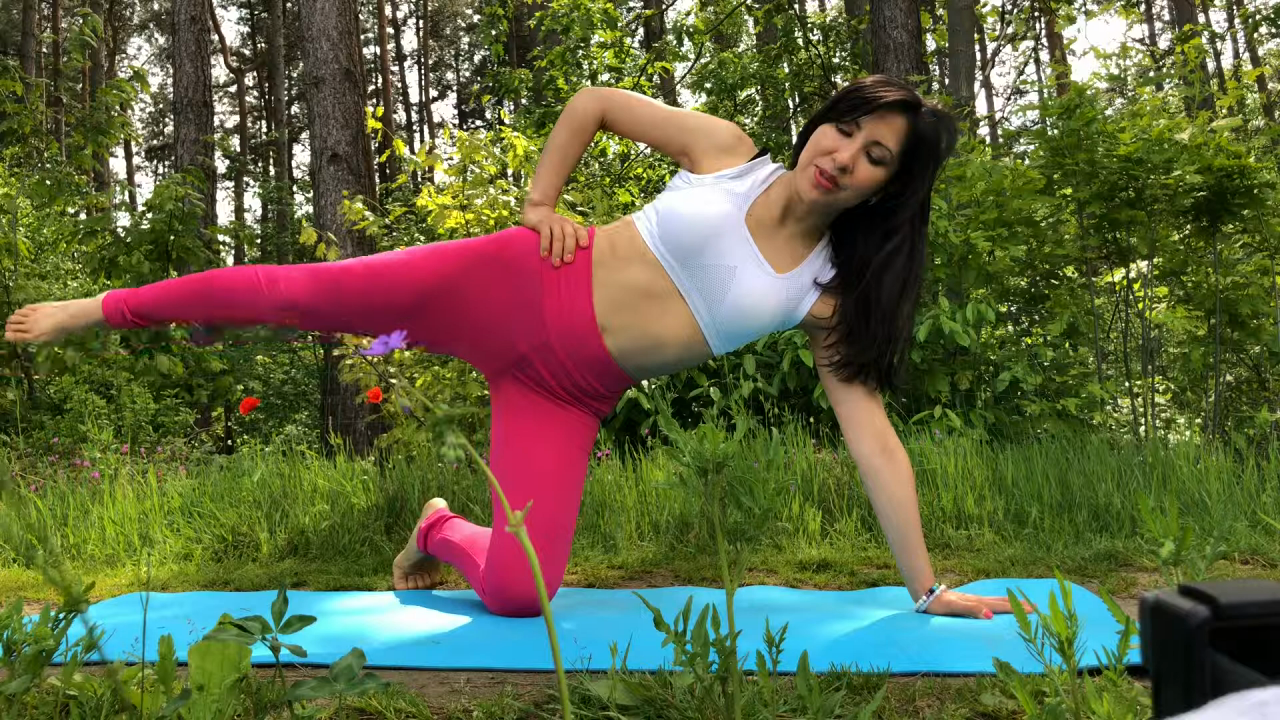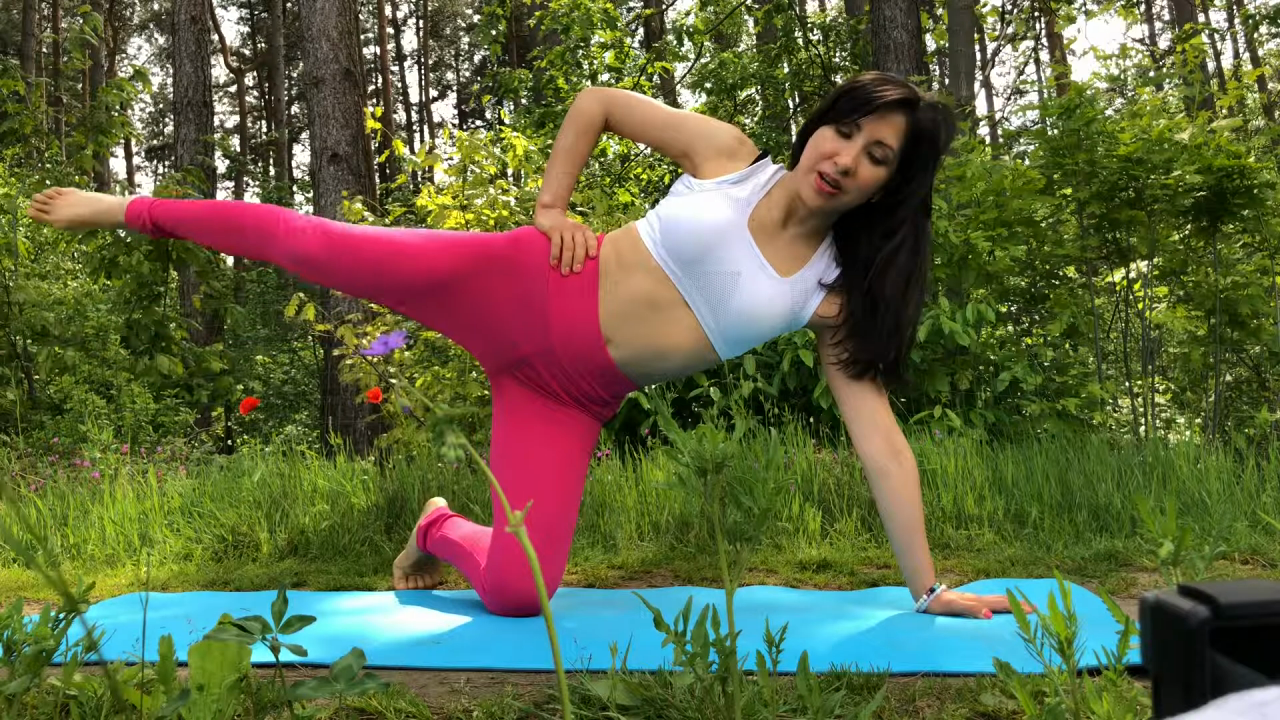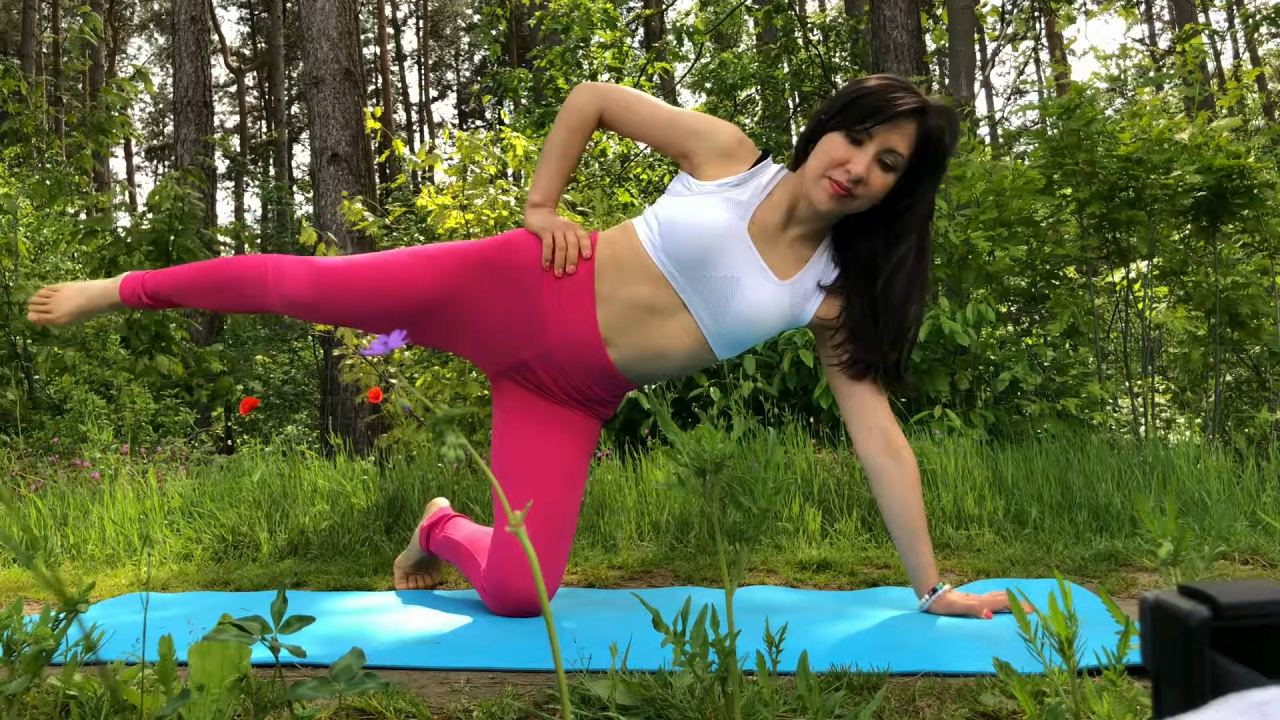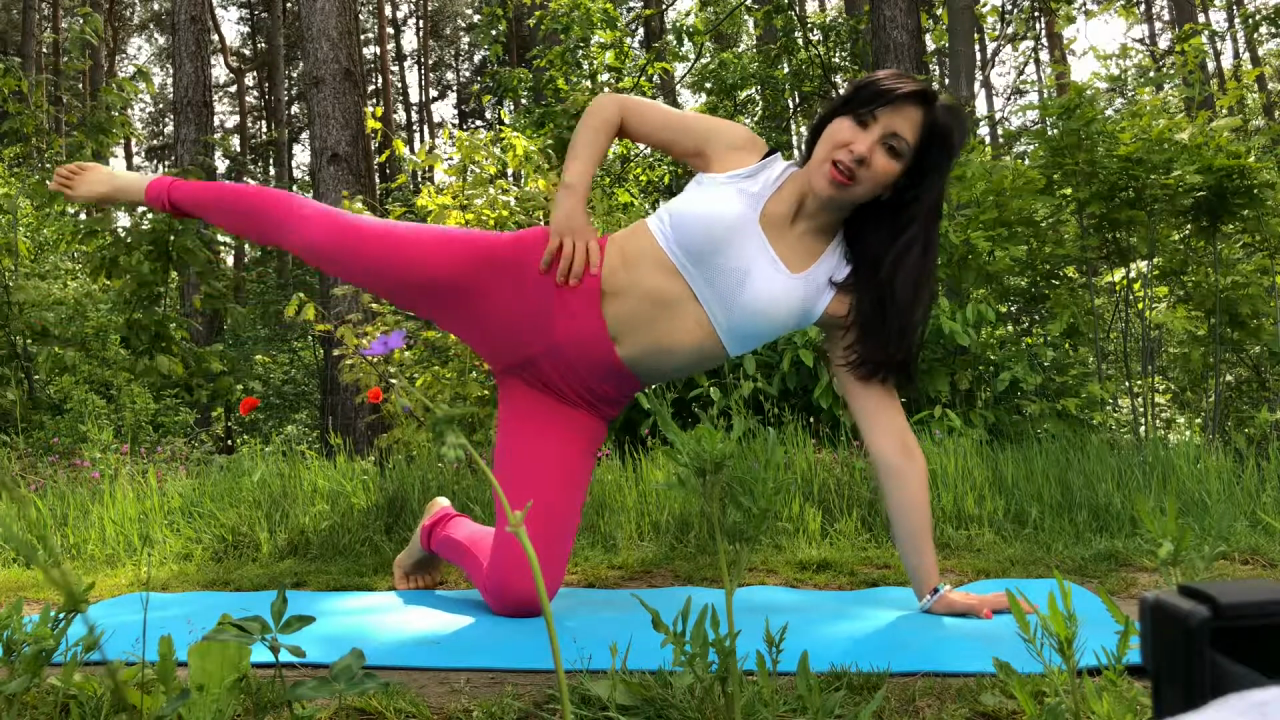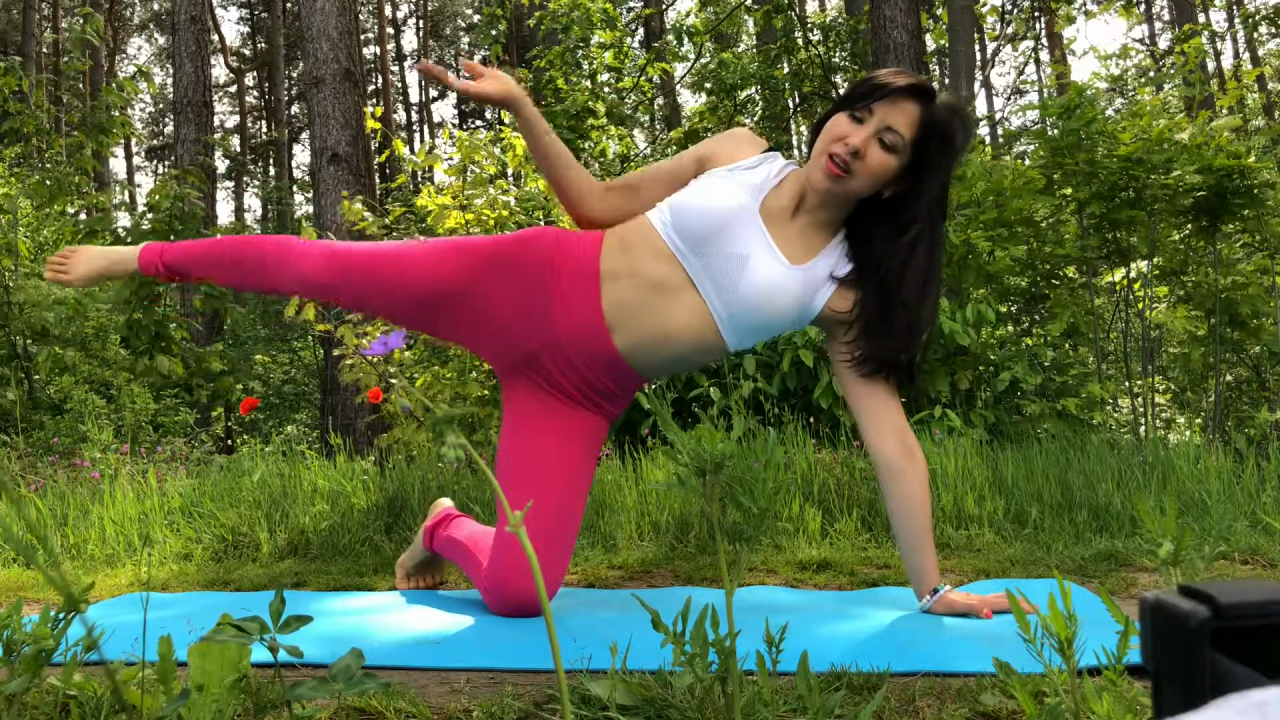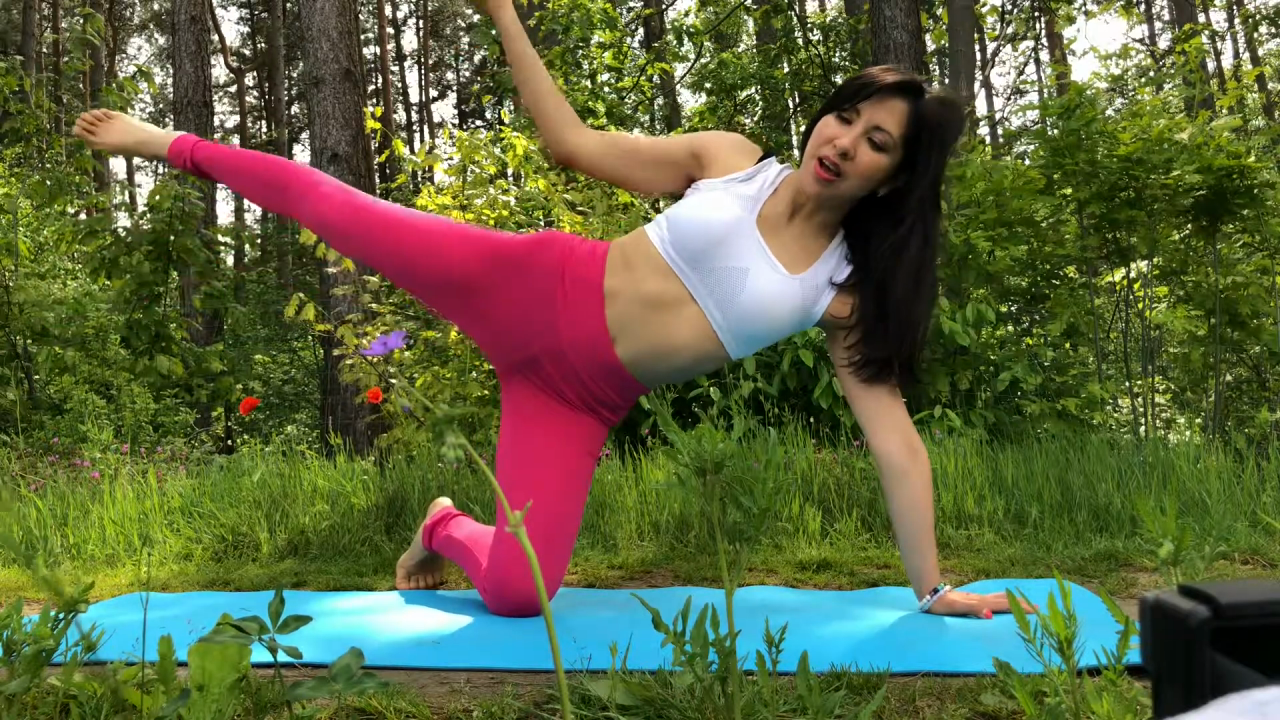
dt=0.5s
person 1, frame 1
left shoulder: (833, 296)
right shoulder: (726, 147)
left elbow: (874, 437)
right elbow: (593, 103)
left wrist: (926, 585)
right wrist: (540, 202)
left hip: (567, 394)
right hip: (518, 287)
left knee: (518, 594)
right knee: (300, 290)
left ankle: (445, 531)
right ankle: (97, 311)
person 1, frame 2
left shoulder: (837, 298)
right shoulder: (727, 151)
left elbow: (879, 436)
right elbow: (596, 102)
left wrist: (928, 585)
right wrist: (551, 206)
left hip: (570, 397)
right hip: (522, 287)
left knee: (519, 593)
right knee: (313, 243)
left ankle: (445, 532)
right ankle: (125, 209)
person 1, frame 3
left shoulder: (836, 298)
right shoulder: (725, 150)
left elbow: (880, 437)
right elbow: (590, 96)
left wrist: (931, 585)
right wrist: (541, 205)
left hip: (569, 398)
right hip: (518, 294)
left knee: (519, 594)
right knee: (306, 284)
left ankle: (446, 531)
right ankle: (116, 289)
person 1, frame 4
left shoulder: (846, 294)
right shoulder: (738, 147)
left elbow: (891, 436)
right elbow: (607, 107)
left wrist: (932, 585)
right wrist: (569, 201)
left hip: (575, 396)
right hip: (526, 287)
left knee: (520, 593)
right knee: (326, 234)
left ankle: (445, 531)
right ankle: (146, 189)
person 1, frame 5
left shoulder: (847, 292)
right shoulder: (740, 153)
left elbow: (891, 436)
right elbow: (598, 205)
left wrist: (931, 586)
right wrist: (522, 109)
left hip: (580, 395)
right hip: (533, 287)
left knee: (521, 592)
right knee: (326, 266)
left ankle: (447, 532)
right ankle: (138, 258)
person 1, frame 6
left shoulder: (847, 293)
right shoulder: (730, 158)
left elbow: (892, 435)
right elbow: (575, 145)
left wrist: (930, 584)
left hip: (581, 397)
right hip: (535, 289)
left knee: (518, 591)
right knee: (342, 210)
left ankle: (448, 529)
right ankle: (171, 147)
